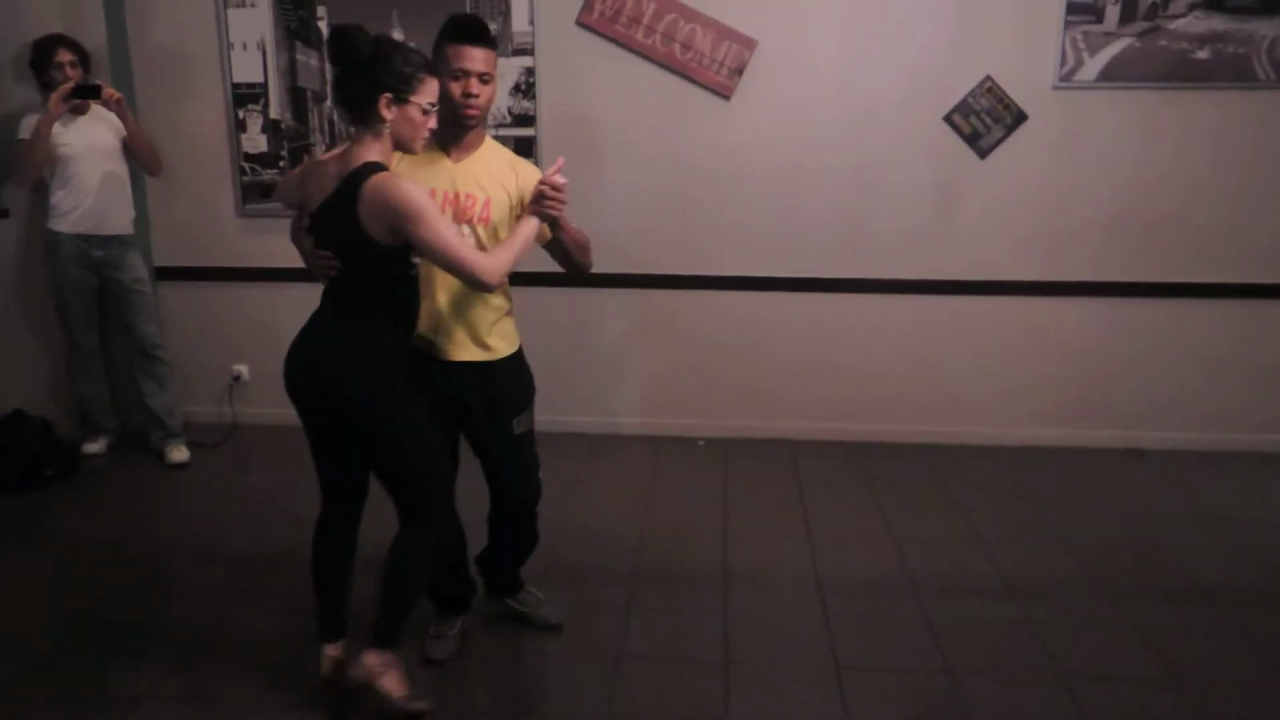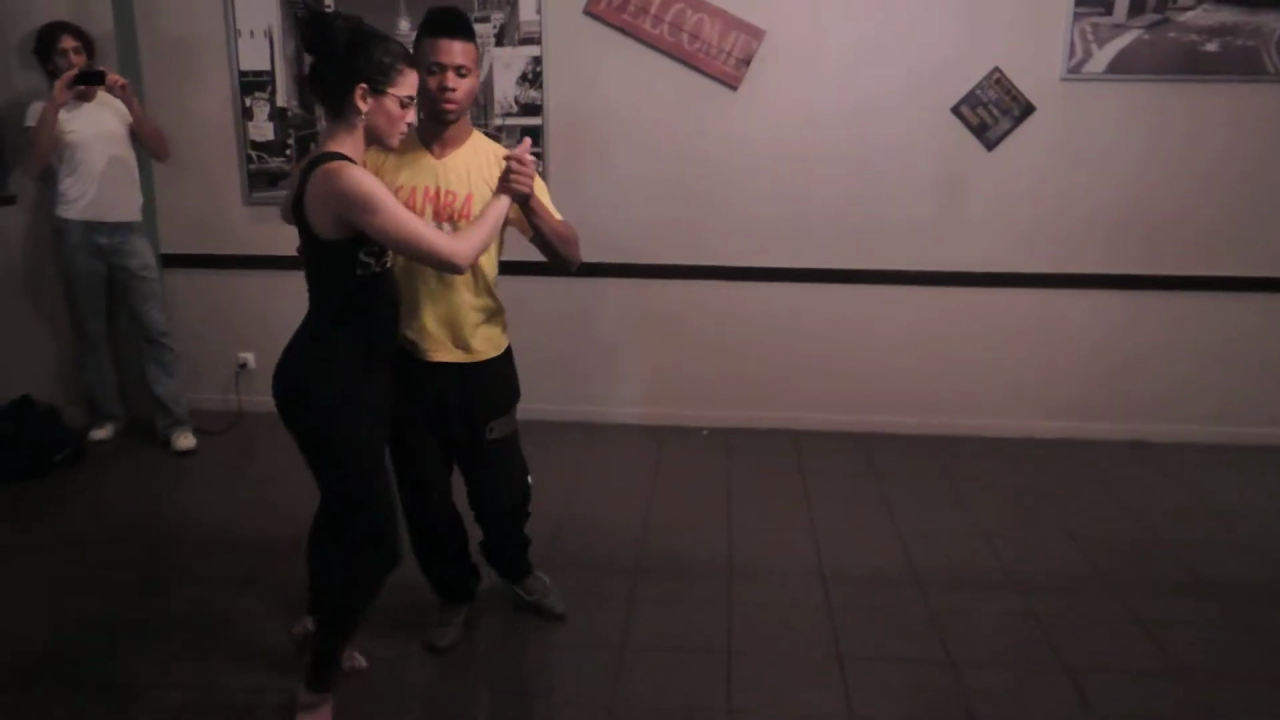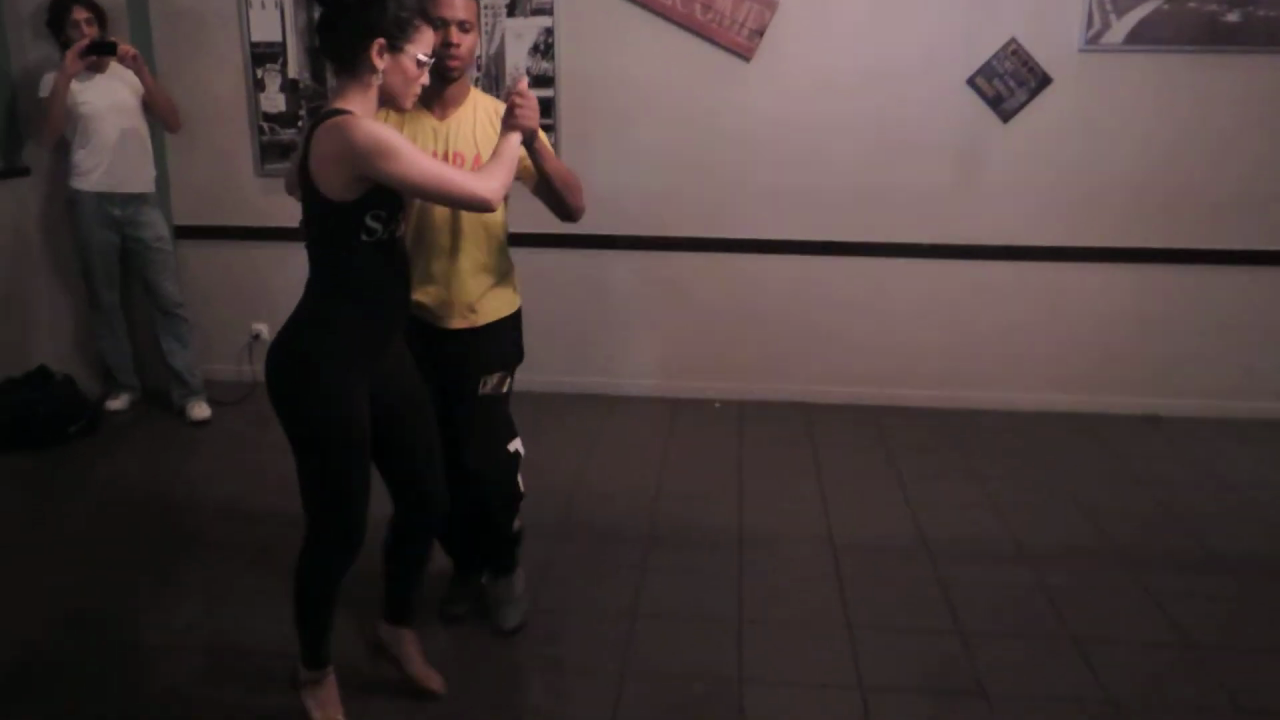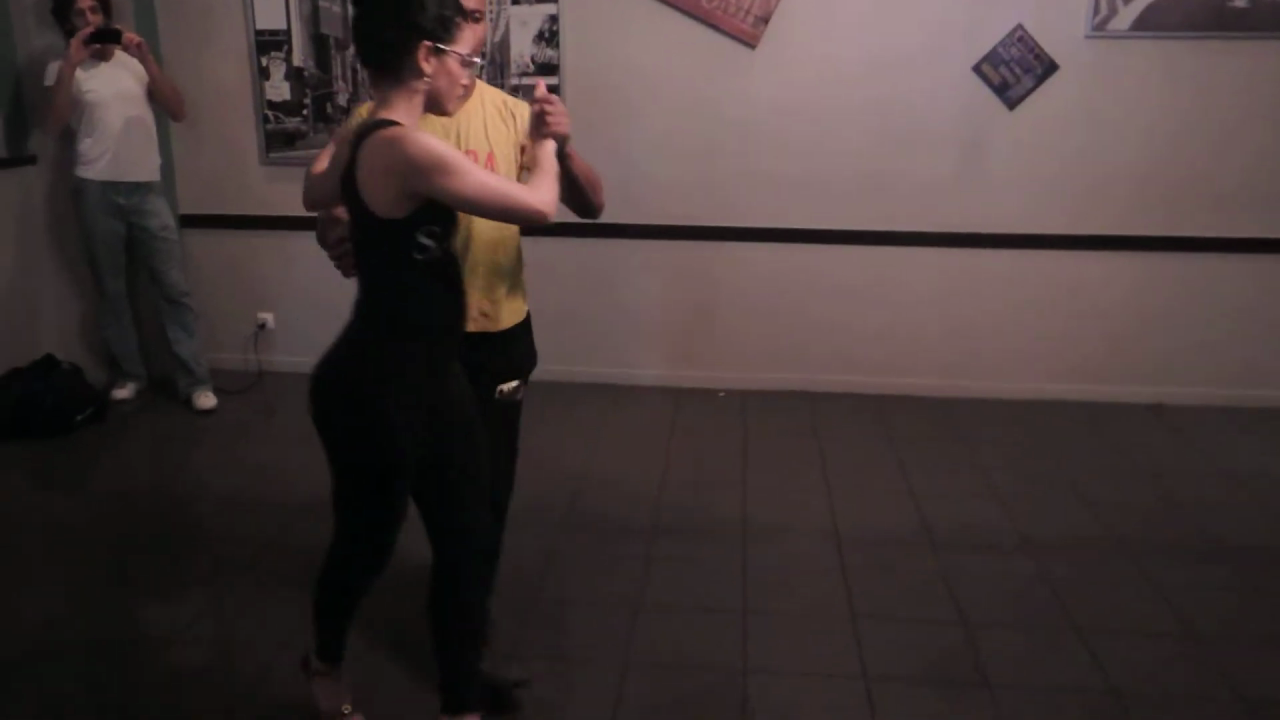
dt=0.3s
person 1, frame 1
left shoulder: (321, 175)
right shoulder: (397, 193)
left elbow: (287, 192)
right elbow: (486, 274)
left wrist: (341, 153)
right wrist: (535, 217)
left hip: (312, 360)
right hip: (370, 371)
left knee: (339, 504)
right knee: (427, 507)
left ankle: (334, 646)
right ankle: (379, 655)
person 1, frame 2
left shoulder: (324, 171)
right shoulder: (345, 182)
right elbow: (455, 255)
right wrist: (505, 195)
left hip: (353, 373)
right hip: (326, 383)
left knee: (346, 512)
right knee: (376, 540)
left ankle: (319, 622)
person 1, frame 3
left shoulder: (337, 132)
right shoulder: (357, 136)
left elbow: (303, 180)
right elbow: (483, 194)
right wrist: (515, 134)
left hip: (380, 351)
right hip: (321, 363)
left knee: (426, 500)
right knee: (336, 528)
left ankle: (398, 629)
person 1, frame 4
left shoulder: (368, 142)
right shoulder: (407, 148)
left elbow: (316, 192)
right elbow: (539, 205)
right wrist: (544, 140)
left hip: (433, 377)
right hip: (371, 386)
left knee: (470, 544)
right knee: (364, 545)
person 2, frame 1
left shoulder: (516, 173)
right shoulder: (392, 162)
left elbow: (579, 264)
left wrist: (556, 220)
right wrist: (312, 253)
left hip: (495, 364)
right hip: (418, 362)
left knee: (519, 493)
left ankle: (505, 583)
right ankle: (452, 604)
person 2, frame 2
left shoulder: (502, 165)
right shoulder: (380, 158)
left elbow: (569, 257)
left wrist: (530, 199)
left hip: (479, 361)
right hip: (403, 358)
left knee: (501, 490)
right knee: (423, 497)
left ankle: (518, 571)
right ankle: (454, 592)
person 2, frame 3
left shoulder: (502, 120)
right shoulder: (383, 119)
left elbow: (572, 208)
left wrist: (534, 139)
left hip: (487, 321)
right hip: (414, 320)
left knee: (485, 459)
right knee: (434, 460)
left ankle: (504, 565)
right ankle: (467, 565)
person 2, frame 4
left shoulder: (513, 116)
left elbow: (591, 206)
left wrist: (562, 144)
right wrist: (332, 226)
left hip: (497, 333)
left knee: (487, 487)
person 3, frame 1
left shoulder: (109, 115)
right shoulder: (36, 123)
left elbow: (154, 167)
right elbow: (26, 179)
left wrist: (125, 114)
right wrist: (49, 118)
left hip: (121, 241)
right hip: (69, 244)
left knee: (149, 340)
right knee: (83, 344)
left ankle: (168, 434)
right ankle: (100, 428)
person 3, frame 2
left shoulder: (115, 100)
right shoulder: (44, 110)
left elbow: (161, 152)
right elbow: (34, 167)
left wrist: (130, 99)
right wrist: (54, 104)
left hip: (128, 228)
right hip: (77, 231)
left knee: (155, 327)
right knee: (90, 330)
left ankle: (174, 421)
right ankle: (106, 415)
person 3, frame 3
left shoulder: (128, 71)
right shoulder: (57, 80)
left elbow: (173, 123)
right elbow: (48, 137)
left wrist: (142, 71)
right wrist: (66, 75)
left hip: (142, 199)
right hip: (91, 202)
left knee: (168, 297)
right knee: (105, 301)
left ankle: (189, 391)
right ankle: (123, 385)
person 3, frame 4
left shoulder: (133, 61)
right shoulder: (62, 69)
left elbow: (178, 111)
right elbow: (54, 127)
left wrist: (147, 59)
right wrist: (70, 64)
left hip: (146, 188)
right hip: (96, 191)
left knee: (174, 286)
right knee: (111, 290)
left ankle: (195, 380)
right ankle: (129, 373)
